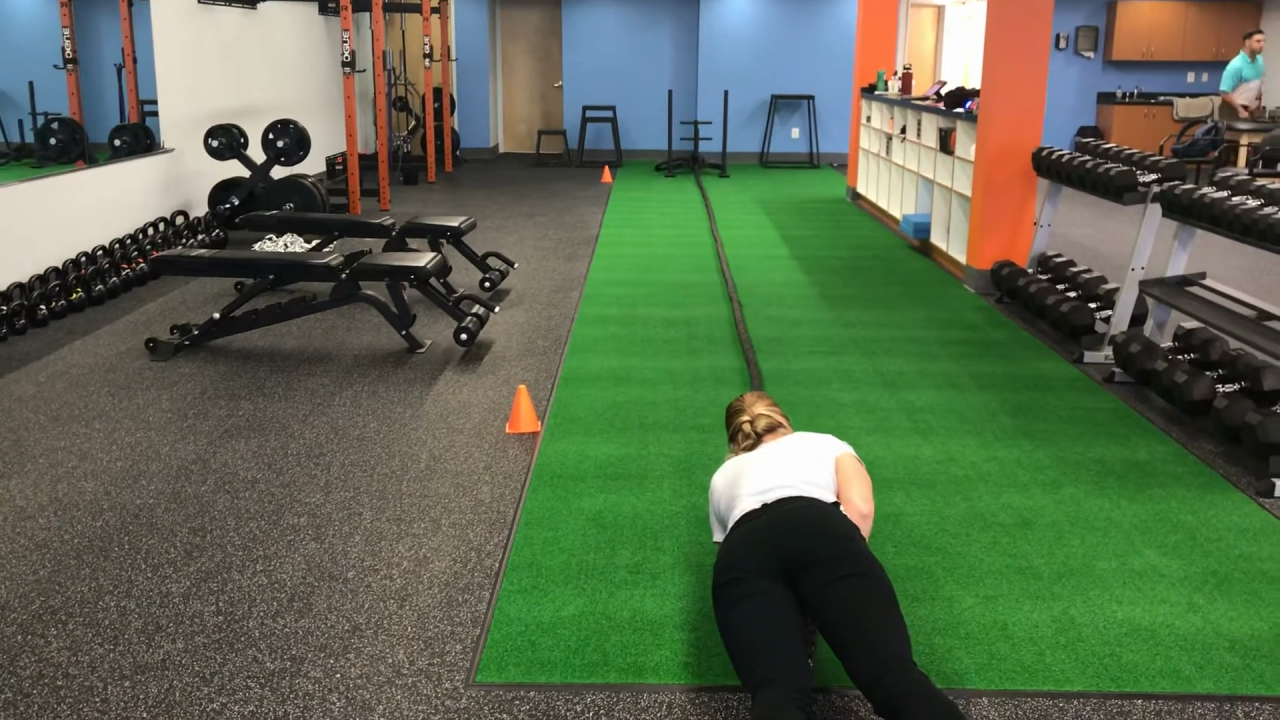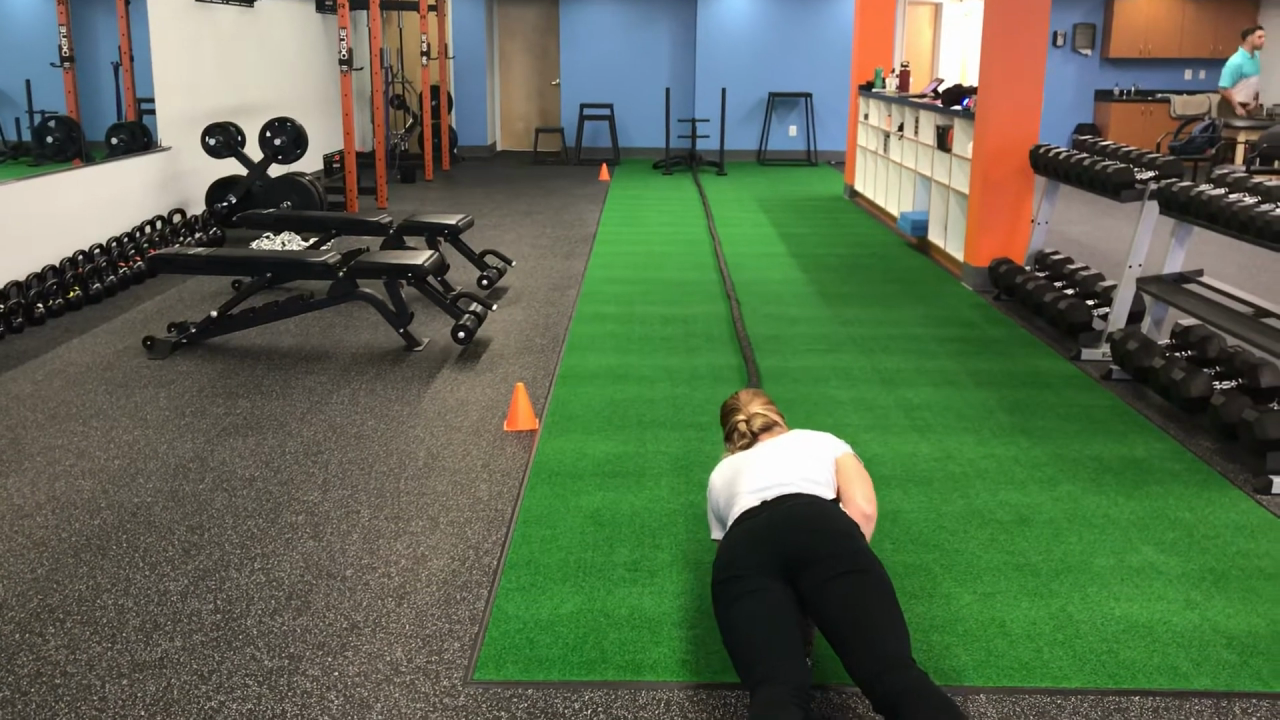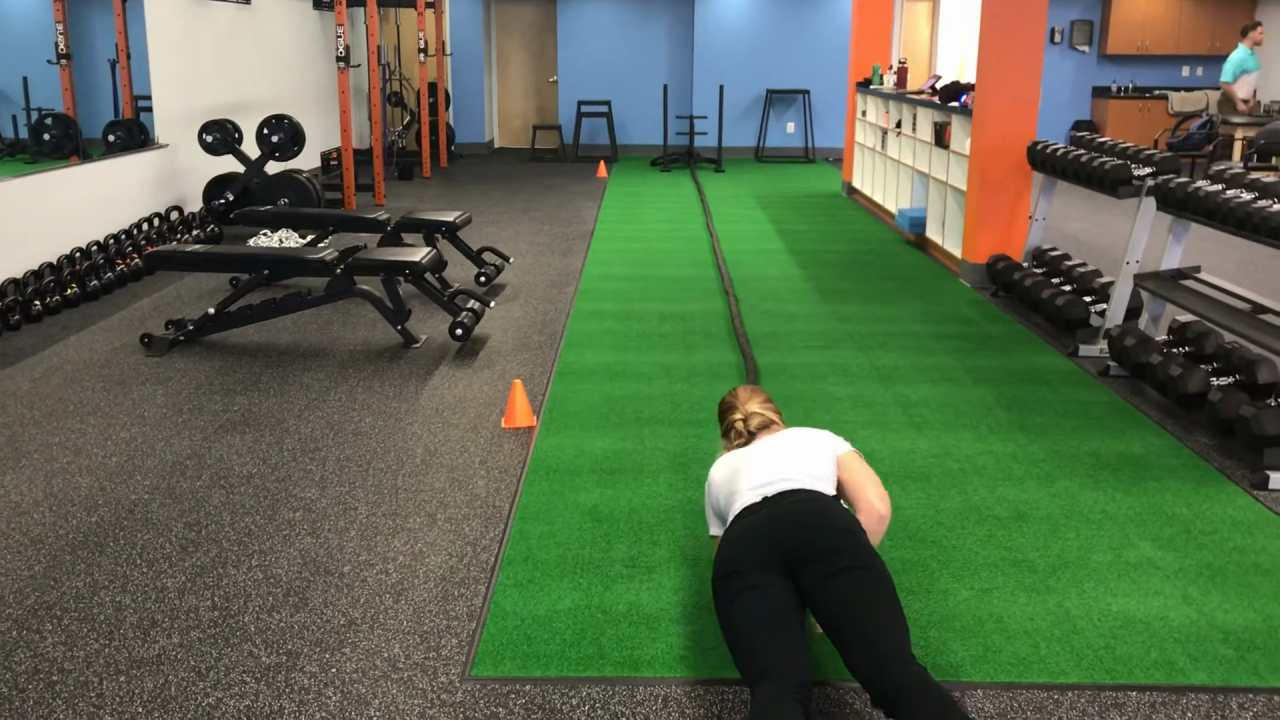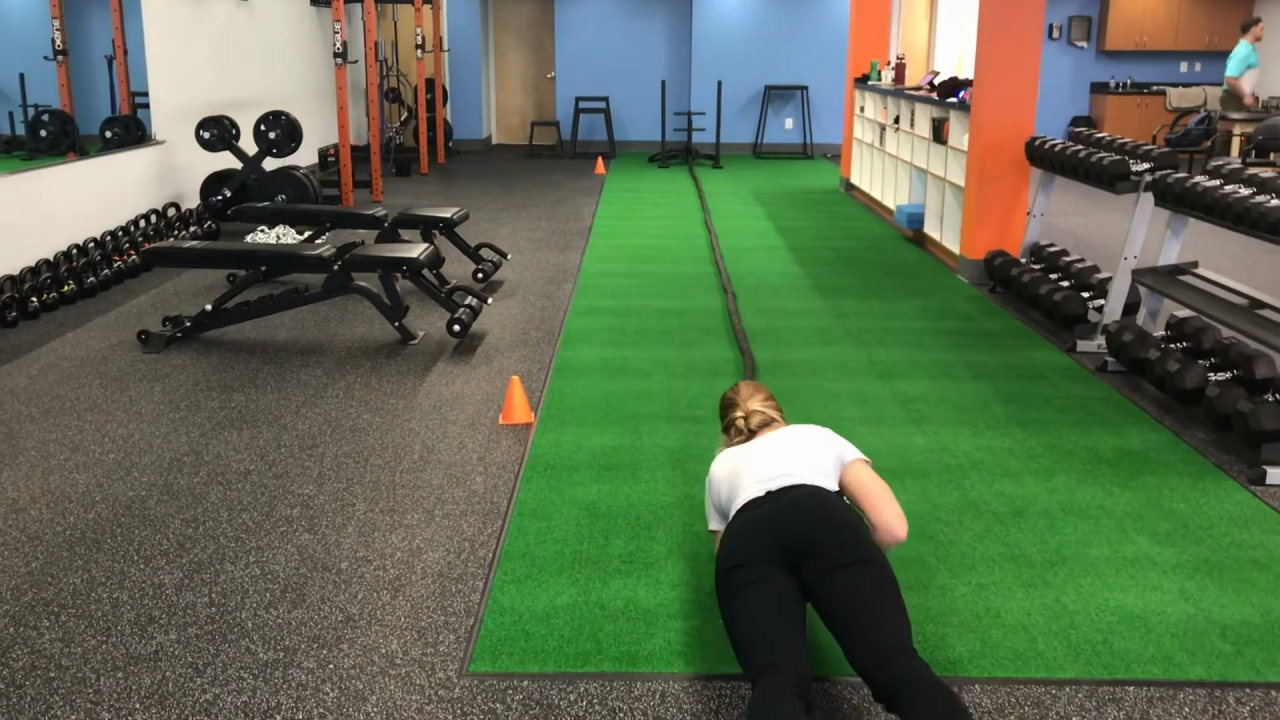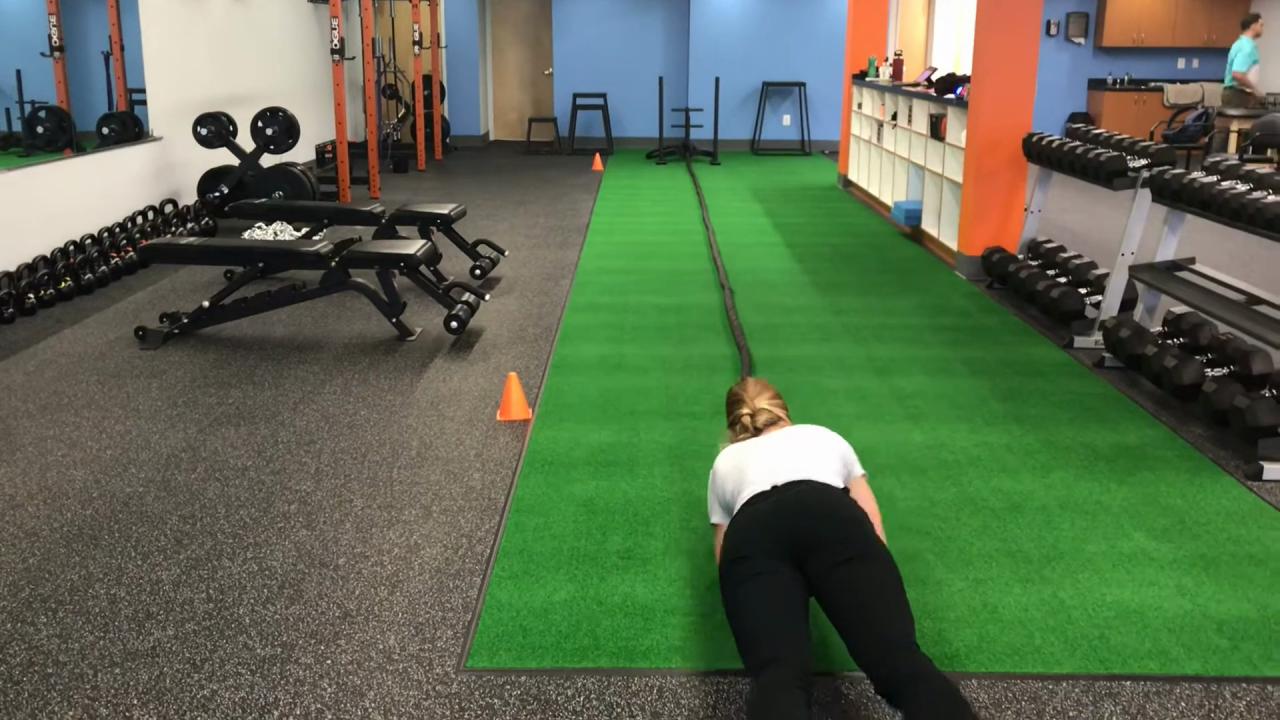
dt=0.1s
person 1, frame 1
left shoulder: (723, 476)
right shoulder: (825, 443)
right elbow: (859, 507)
left hip: (743, 554)
right hip: (823, 534)
right knee: (896, 678)
person 1, frame 2
left shoulder: (721, 474)
right shoulder: (824, 441)
right elbow: (862, 507)
right wrist: (830, 602)
left hip: (743, 552)
right hip: (822, 532)
left knee: (778, 693)
right knee: (895, 674)
person 1, frame 3
left shoulder: (719, 470)
right shoulder: (820, 438)
right elbow: (876, 508)
left hip: (745, 545)
right hip: (824, 526)
left knee: (778, 688)
right knee: (896, 671)
person 1, frame 4
left shoulder: (720, 465)
right shoulder: (821, 436)
right elbow: (893, 526)
left hip: (748, 541)
right hip: (826, 523)
left knee: (778, 683)
right knee: (897, 665)
person 1, frame 5
left shoulder: (725, 461)
right shoulder: (826, 437)
left elbow: (726, 558)
right elbow: (875, 536)
left hip: (754, 532)
right hip: (833, 517)
left knee: (780, 677)
right knee: (900, 661)
